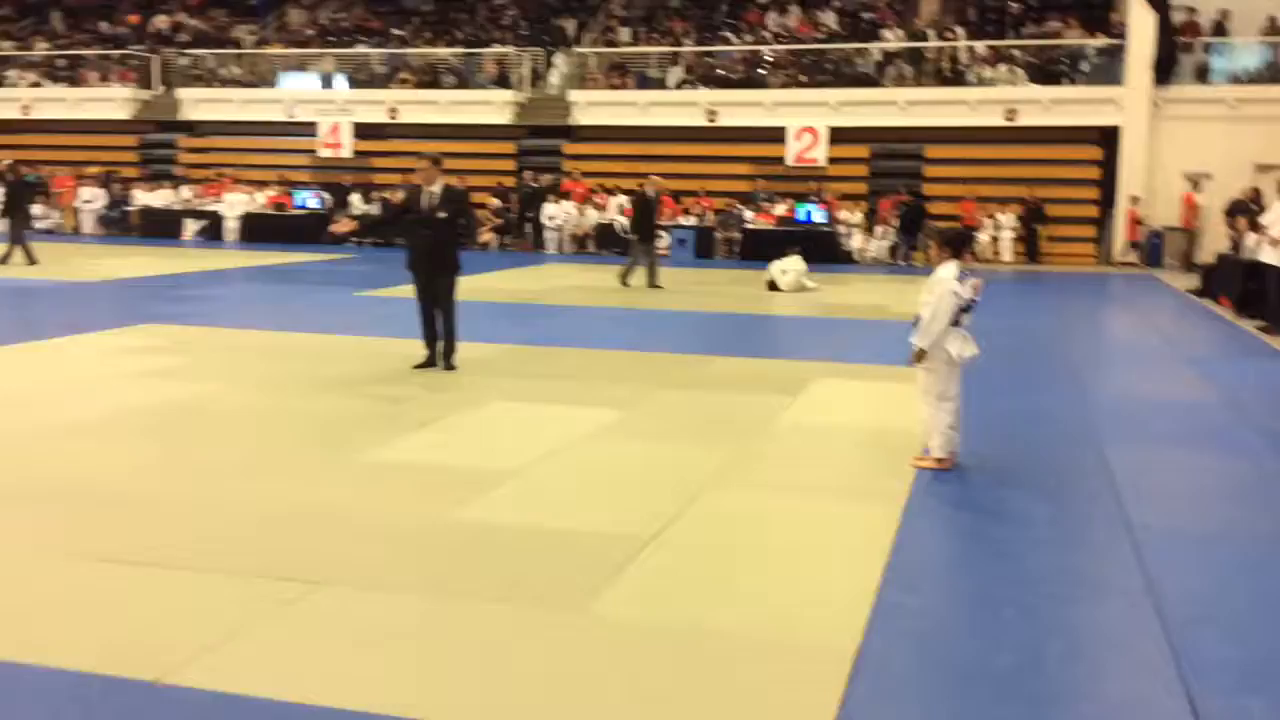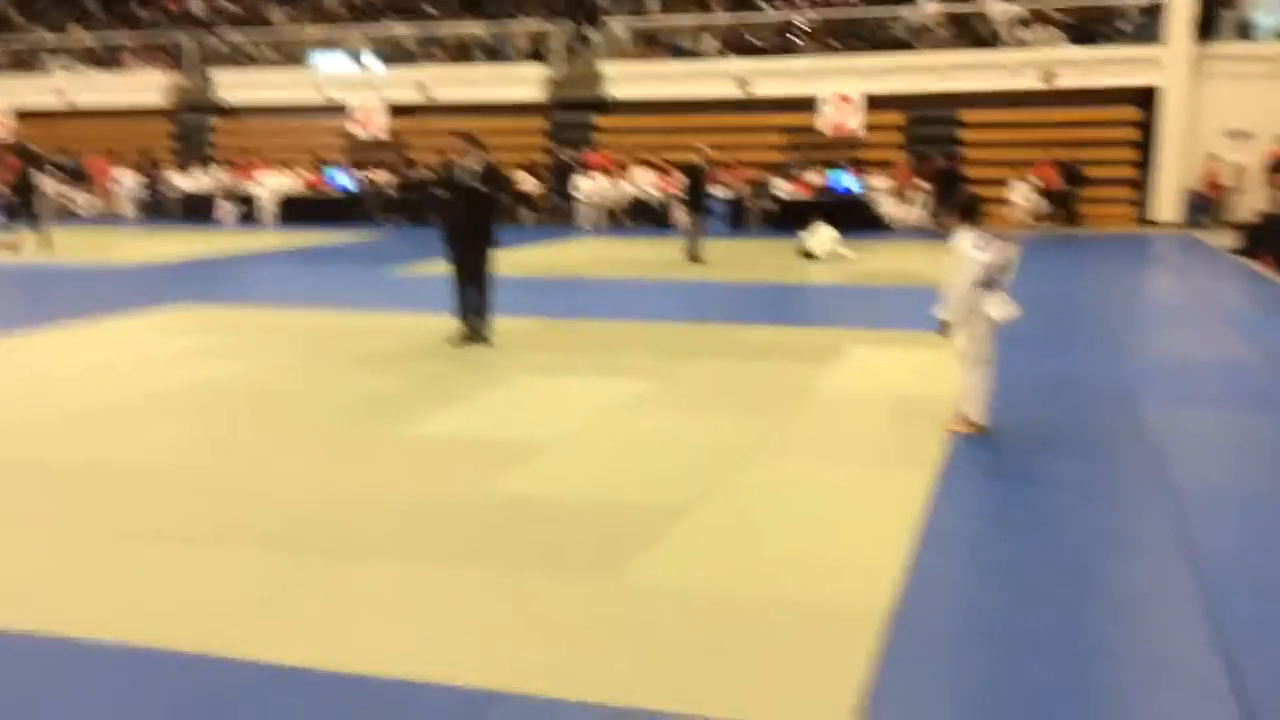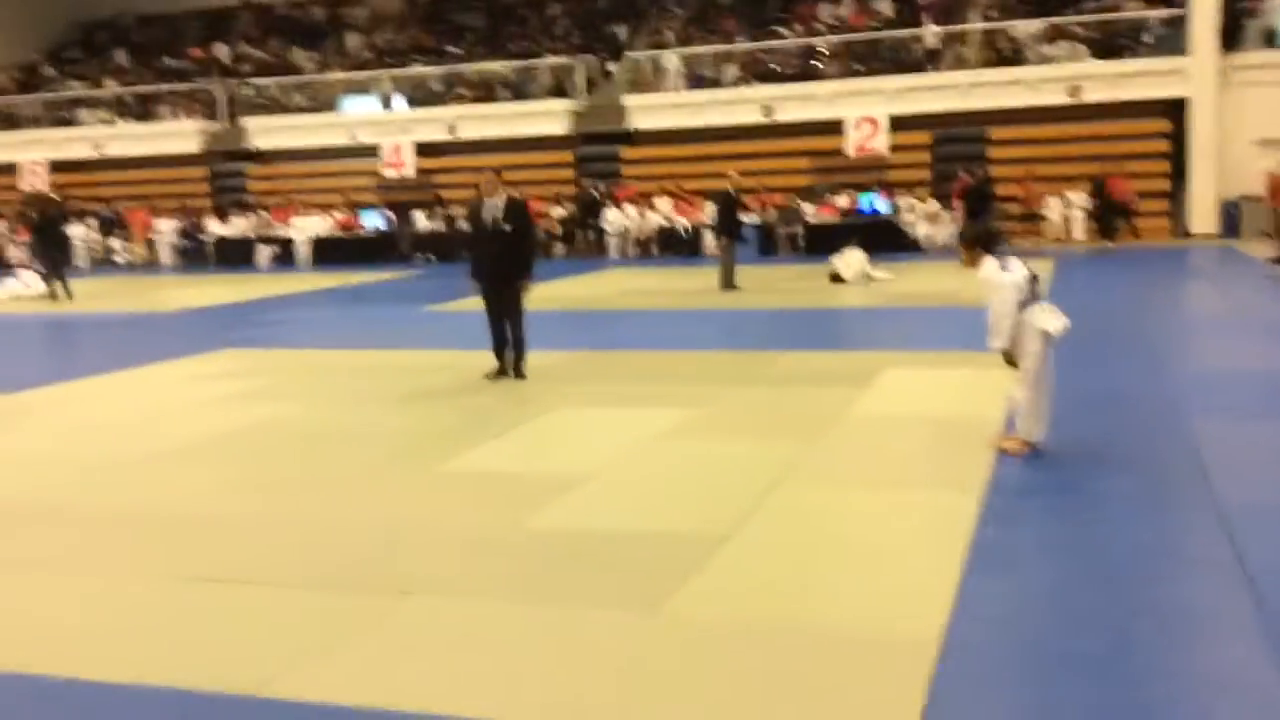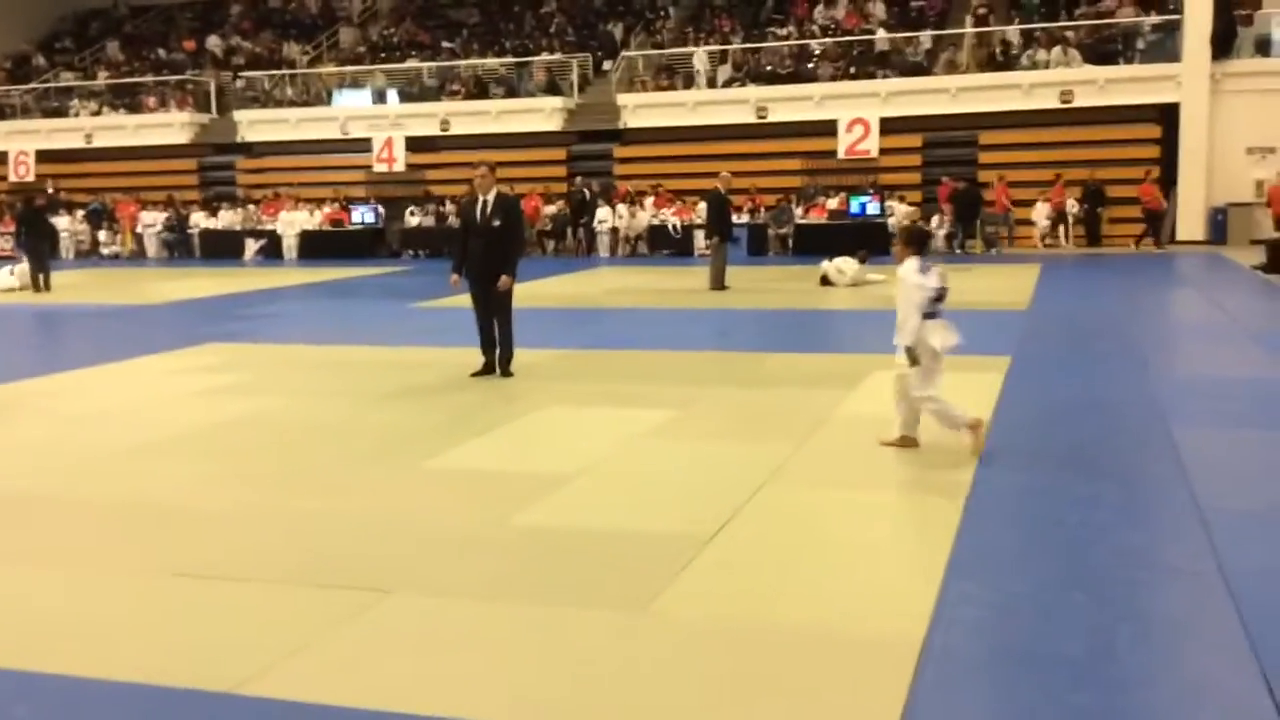
dt=0.7s
person 1, frame 1
left shoulder: (945, 278)
right shoulder: (964, 276)
left elbow: (937, 316)
left wrist: (921, 345)
left hip: (939, 345)
right hip: (950, 342)
left knee: (936, 399)
right knee: (947, 398)
left ankle: (941, 455)
right ankle: (947, 449)
person 1, frame 2
left shoulder: (963, 243)
right shoulder: (986, 241)
left elbow: (960, 285)
left wrist: (946, 317)
left hip: (977, 310)
right hip: (988, 305)
left knee: (974, 362)
right knee: (980, 362)
left ankle: (975, 419)
right ankle: (973, 412)
person 1, frame 3
left shoulder: (989, 273)
right shoulder: (1003, 263)
left elbow: (1002, 312)
left wrist: (1003, 346)
left hip: (1030, 327)
right hip: (1034, 323)
left knee: (1029, 384)
right knee: (1032, 383)
left ankle: (1028, 439)
right ankle: (1028, 434)
person 1, frame 4
left shoulder: (908, 273)
right shoulder: (927, 270)
left elbow: (909, 312)
left wrist: (908, 345)
left hip: (922, 338)
right hip: (929, 333)
left knee: (921, 392)
right knee: (904, 385)
left ankle: (970, 424)
right ankle: (907, 434)
person 2, frame 1
left shoulder: (456, 196)
right shoulder: (414, 194)
left elbow: (468, 225)
right elbow: (391, 216)
left wrist: (475, 234)
right wrist: (358, 224)
left hip: (444, 262)
right hip: (420, 260)
left knee: (445, 309)
right knee: (427, 308)
left ankle: (448, 355)
right ankle: (432, 354)
person 2, frame 2
left shoulder: (488, 170)
right shoulder: (451, 169)
left elbow: (505, 188)
left hip: (477, 235)
right hip: (458, 235)
left knee: (479, 280)
right knee: (463, 281)
left ankle: (480, 328)
right ankle: (469, 328)
person 2, frame 3
left shoulder: (517, 207)
right shoulder: (476, 209)
left elbow: (528, 243)
right elbow: (475, 244)
left wrist: (525, 275)
right wrist: (476, 273)
left hip: (511, 274)
right hip: (488, 275)
left knee: (514, 319)
right knee: (495, 320)
left ankle: (517, 364)
right ankle: (503, 363)
person 2, frame 4
left shoulder: (509, 203)
right shoulder: (468, 206)
left elbow: (517, 241)
right elbow: (462, 240)
left wrist: (509, 272)
right wrist: (457, 270)
left hip: (500, 274)
right hip: (476, 272)
left knee: (503, 318)
right knee: (483, 319)
left ankle: (504, 363)
right ankle: (489, 361)
